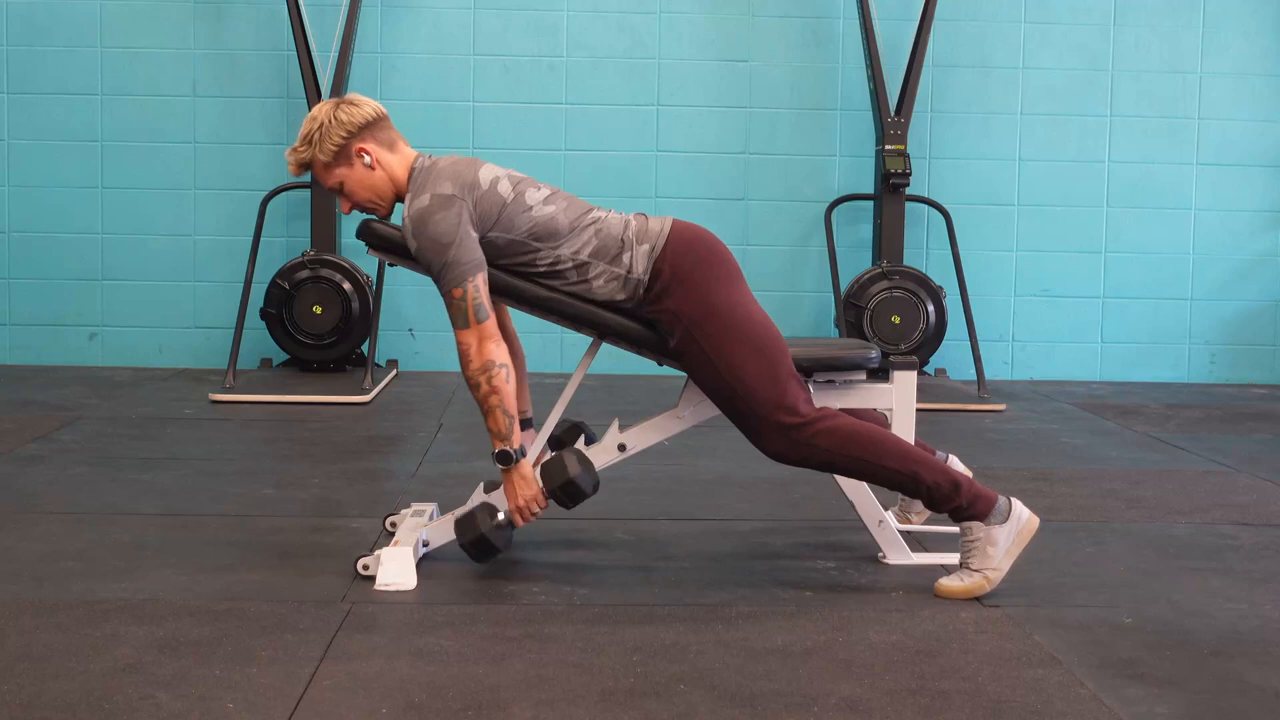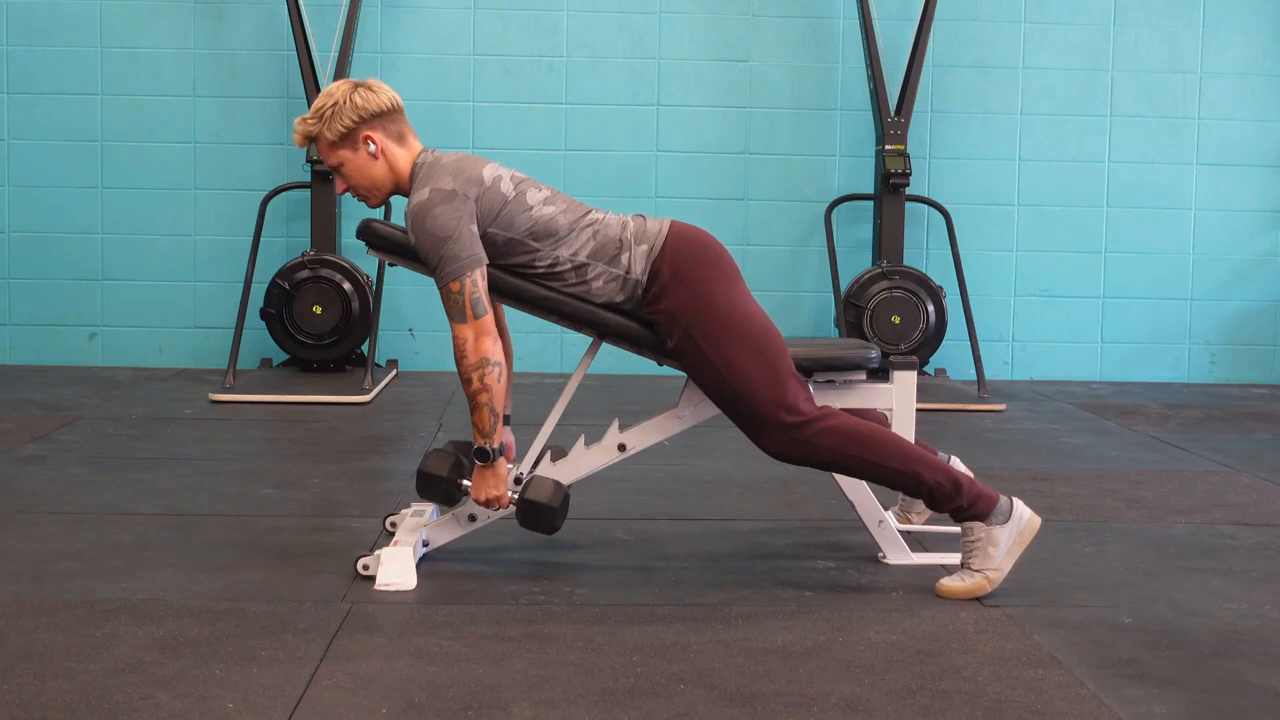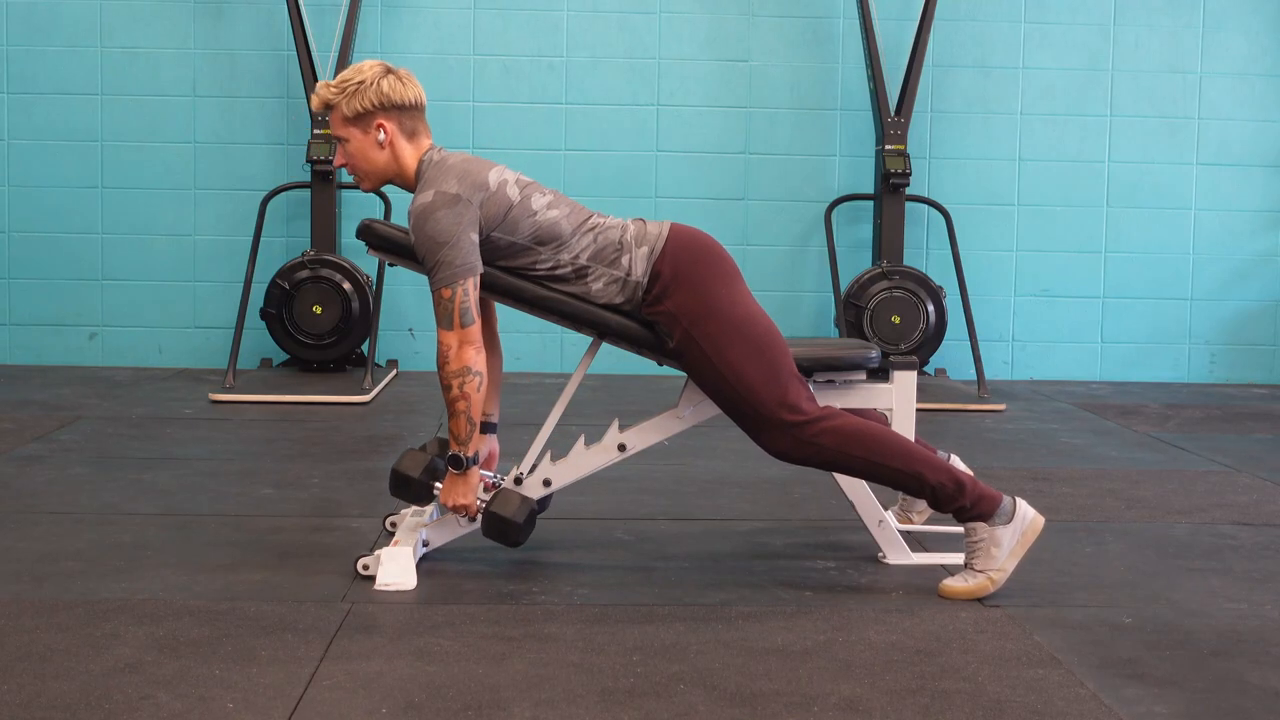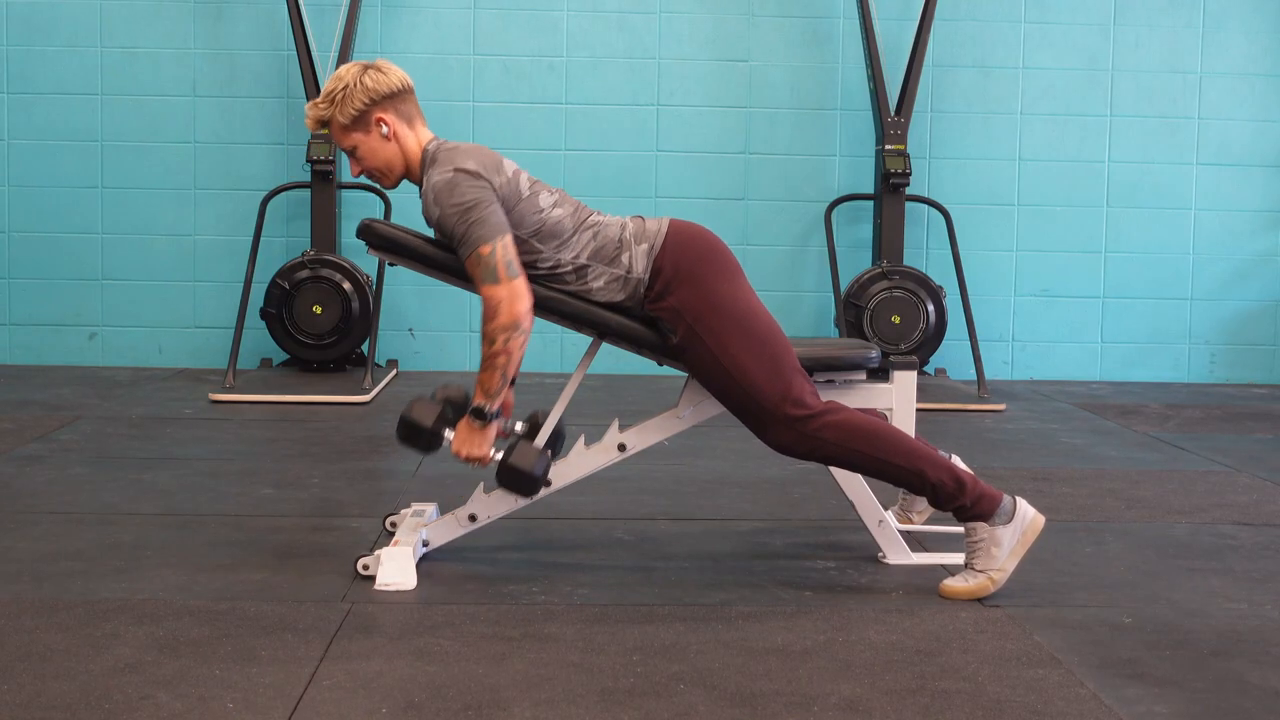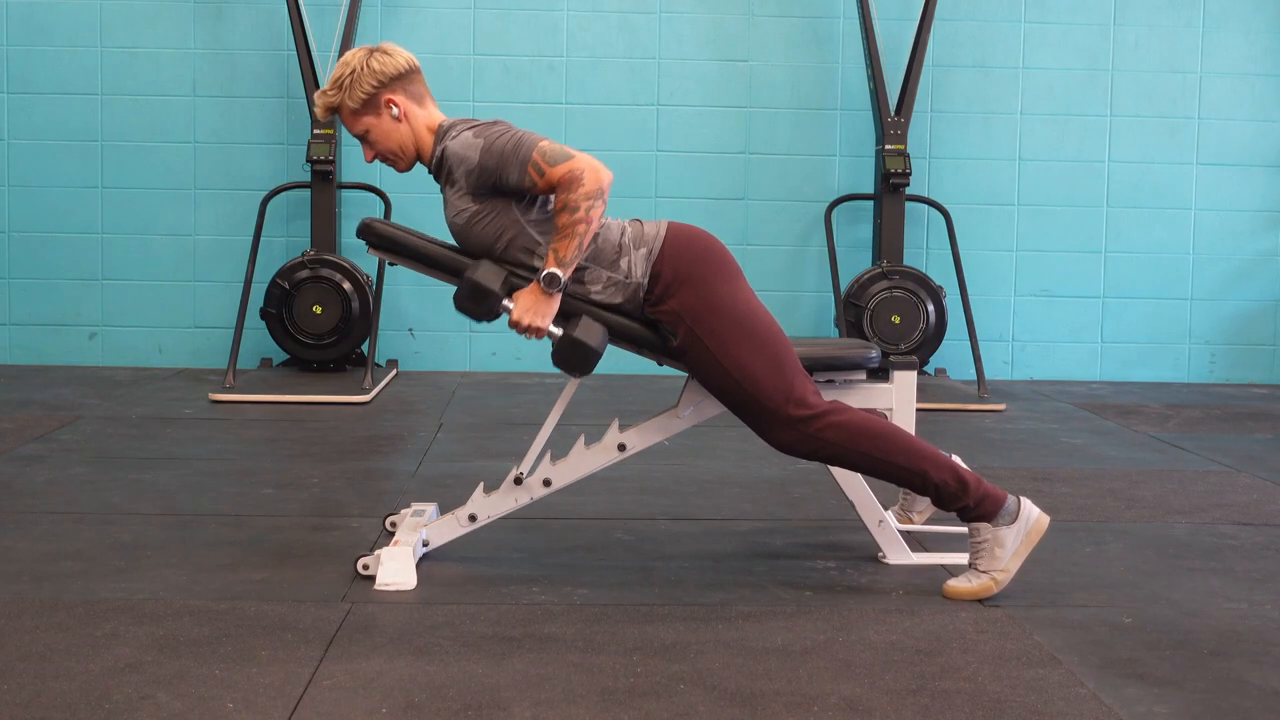
dt=1s
person 1, frame 1
left shoulder: (431, 210)
right shoulder: (444, 185)
left elbow: (480, 348)
right elbow: (496, 326)
left wrist: (512, 462)
right wrist: (523, 427)
left hip: (674, 273)
right hip: (668, 259)
left knee: (786, 423)
right knee: (778, 406)
left ankle: (987, 511)
right ankle: (927, 463)
person 1, frame 2
left shoulder: (433, 205)
right shoulder: (446, 180)
left elbow: (475, 343)
right elbow: (491, 322)
left wrist: (488, 459)
right wrist: (499, 426)
left hip: (673, 276)
right hip: (668, 260)
left knee: (787, 421)
right knee: (780, 407)
left ankle: (989, 511)
right ankle: (928, 465)
person 1, frame 3
left shoulder: (436, 207)
right shoulder: (452, 178)
left elbow: (459, 349)
right elbow: (481, 323)
left wrist: (461, 464)
right wrist: (486, 431)
left hip: (673, 279)
right hip: (670, 262)
left knee: (789, 423)
right knee: (779, 410)
left ankle: (992, 511)
right ankle: (926, 462)
person 1, frame 4
left shoulder: (448, 183)
right shoulder: (454, 169)
left elbow: (512, 309)
right elbow: (509, 297)
left wrist: (480, 417)
right wrist: (498, 393)
left hip: (674, 272)
right hip: (669, 263)
left knee: (793, 416)
right knee: (785, 410)
left ankle: (992, 511)
right ankle: (931, 472)
person 1, frame 5
left shoulder: (469, 145)
right shoulder: (456, 162)
left elbow: (588, 175)
left wrist: (548, 285)
left hip: (672, 272)
right hip: (662, 273)
left knee: (796, 415)
right knee: (787, 410)
left ankle: (996, 511)
right ankle: (931, 472)
